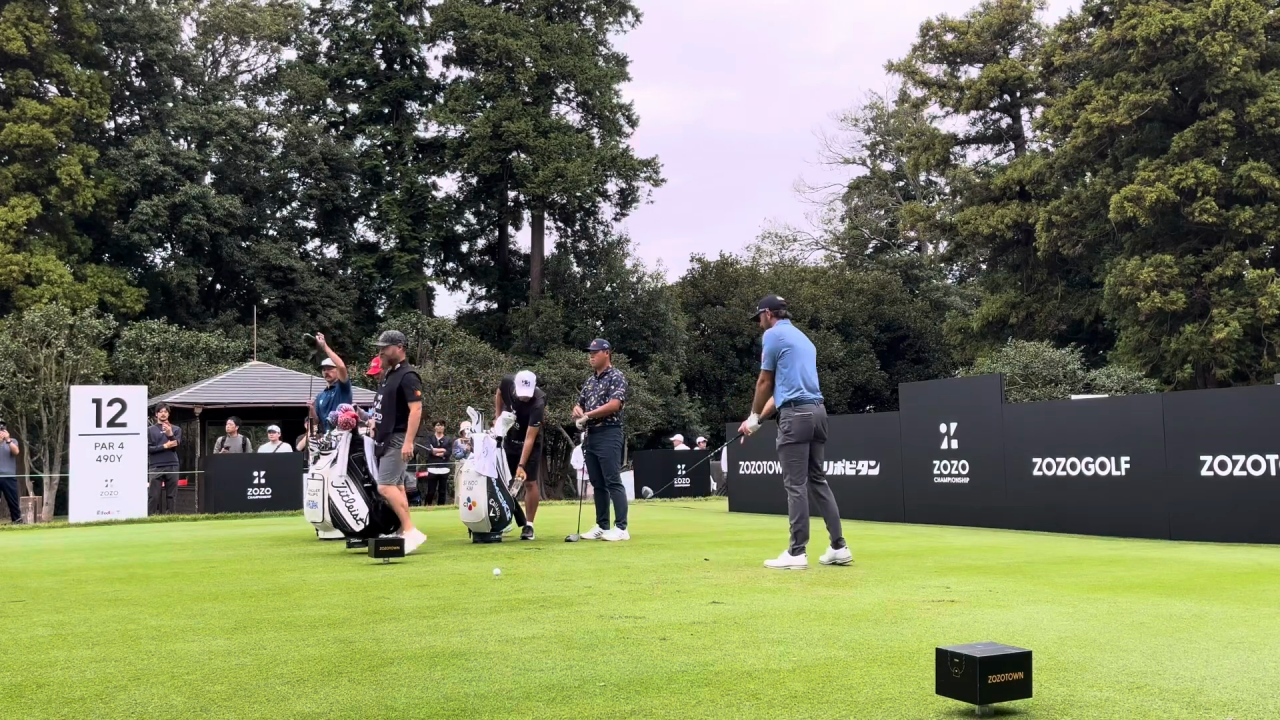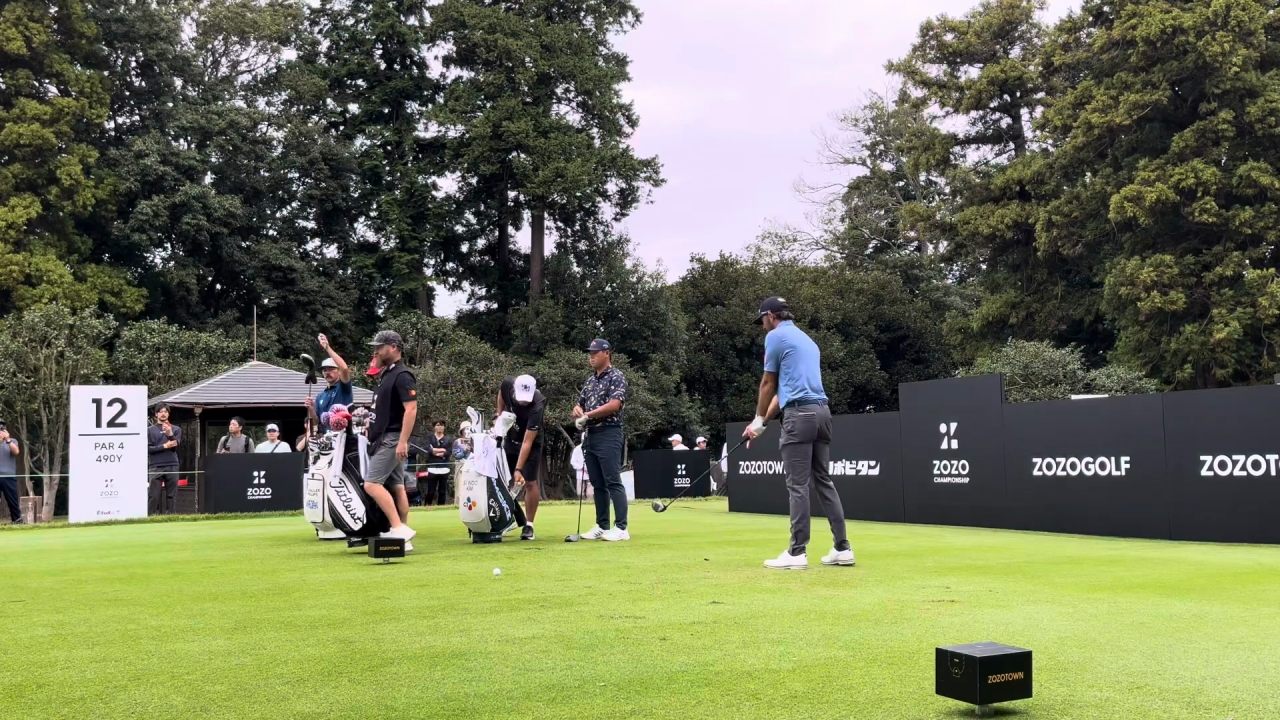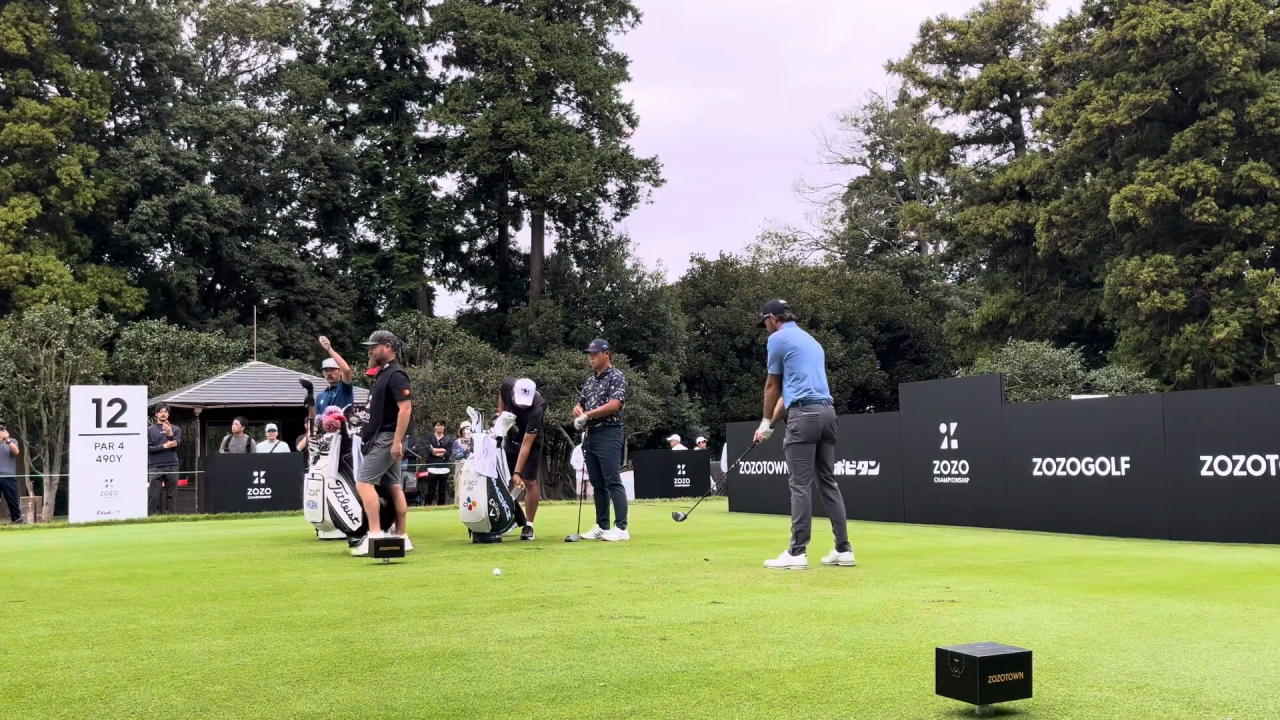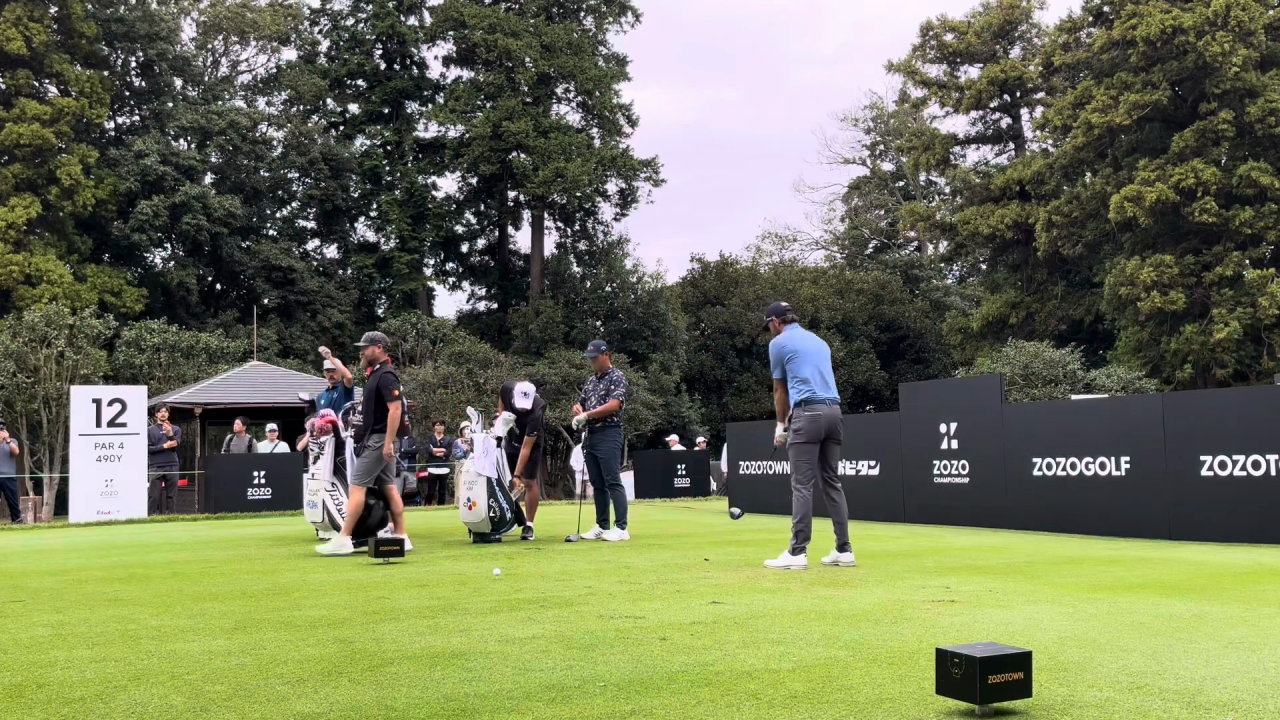
dt=0.1s
person 1, frame 1
left shoulder: (773, 335)
right shoulder: (803, 339)
left elbow: (765, 383)
left wrist: (753, 417)
right wrist: (760, 418)
left hip: (796, 414)
right hip: (816, 411)
left knee: (795, 485)
right knee: (818, 480)
left ankle: (796, 553)
right ankle: (839, 546)
person 1, frame 2
left shoulder: (776, 336)
right shoulder: (806, 340)
left elbow: (768, 385)
left wrist: (758, 420)
right wrist: (764, 419)
left hip: (799, 414)
right hip: (821, 411)
left knee: (798, 485)
right knee: (823, 481)
left ankle: (797, 553)
right ankle: (842, 548)
person 1, frame 3
left shoulder: (778, 339)
right shoulder: (811, 341)
left elbow: (773, 388)
left wrist: (766, 423)
right wrist: (772, 420)
left hip: (804, 414)
right hip: (827, 411)
left knee: (800, 485)
right knee: (828, 482)
left ankle: (797, 552)
right ankle: (843, 549)
person 1, frame 4
left shoulder: (779, 343)
right shoulder: (819, 341)
left elbow: (780, 391)
left wrist: (781, 427)
right wrist: (787, 420)
left hip: (809, 414)
right hip: (833, 411)
left knee: (802, 485)
right knee: (832, 482)
left ankle: (797, 552)
right ankle: (844, 550)
person 2, frame 1
left shoulder: (407, 375)
right shoulder: (388, 374)
left elbow: (416, 409)
left wrist: (408, 441)
right wrist: (374, 424)
left hip: (398, 439)
right hip: (386, 438)
left knee: (386, 486)
right knee: (396, 487)
left ankle: (411, 532)
right ankle: (405, 535)
person 2, frame 2
left shoulder: (402, 375)
right shoulder: (386, 373)
left elbow: (411, 409)
left wrist: (403, 441)
right wrist: (370, 426)
left hip: (392, 438)
right hip: (382, 437)
left knee: (372, 484)
right knee: (395, 486)
left ankle: (399, 529)
right ankle: (398, 534)
person 2, frame 3
left shoulder: (396, 375)
right shoulder: (383, 373)
left elbow: (405, 409)
left wrist: (398, 441)
right wrist: (366, 429)
left hip: (387, 438)
right hip: (379, 437)
left knee: (364, 483)
right knee: (393, 487)
left ankle: (374, 534)
right ankle: (402, 537)
person 2, frame 4
left shoulder: (386, 375)
right shoulder: (376, 374)
left elbow: (395, 409)
left wrist: (389, 442)
left hip: (379, 439)
right hip: (374, 439)
left knee: (357, 486)
right knee: (388, 487)
left ankle: (344, 538)
right ankle: (401, 537)
person 3, frame 1
left shoulder: (616, 378)
right shoulder: (589, 381)
left elbow: (614, 405)
right elbow: (580, 405)
left wrist: (587, 415)
right wrist: (577, 410)
left hip: (609, 435)
right hip: (591, 435)
left knee: (613, 482)
right knee: (598, 484)
left ankle: (621, 528)
right ankle: (602, 526)
person 3, frame 2
left shoulder: (616, 378)
right shoulder: (589, 381)
left elbow: (614, 405)
right elbow: (580, 405)
left wrist: (587, 415)
right wrist: (577, 410)
left hip: (609, 435)
right hip: (591, 435)
left knee: (613, 482)
right knee: (597, 484)
left ankle: (621, 528)
right ankle: (602, 526)
person 3, frame 3
left shoulder: (616, 377)
right shoulder: (590, 381)
left elbow: (613, 405)
right elbow: (581, 405)
left wrist: (586, 414)
right wrist: (577, 409)
left hip: (609, 435)
right hip: (591, 436)
left knee: (613, 482)
right knee: (598, 484)
left ankle: (621, 528)
right ankle: (601, 526)
person 3, frame 4
left shoulder: (617, 378)
right shoulder: (591, 381)
left elbow: (613, 405)
right elbow: (581, 404)
left wrist: (586, 414)
right wrist: (577, 408)
left hip: (609, 435)
right hip: (591, 435)
left knee: (613, 482)
right knee: (597, 484)
left ankle: (621, 528)
right ankle: (602, 526)
person 4, frame 1
left shoulder: (537, 403)
right shoulder: (507, 382)
left elbow: (529, 439)
right elbow: (499, 395)
left wrist: (521, 465)
right wrist: (497, 417)
left hip: (529, 443)
right hip: (508, 439)
left knee: (530, 482)
left ankle: (529, 525)
person 4, frame 2
left shoulder: (536, 407)
right shoulder: (508, 384)
left elbow: (527, 442)
left wrist: (519, 469)
left hip: (530, 444)
right hip: (508, 439)
left knee: (530, 483)
left ankle: (529, 525)
person 4, frame 3
left shoulder: (536, 410)
right shoulder: (507, 385)
left elbow: (526, 445)
left wrist: (517, 472)
left hip: (530, 443)
right hip: (509, 440)
left knee: (530, 482)
left ankle: (529, 525)
person 4, frame 4
left shoulder: (535, 413)
right shoulder: (507, 388)
left elbow: (526, 448)
left wrist: (517, 475)
left hip: (530, 444)
right hip: (510, 440)
left knee: (530, 482)
left ankle: (529, 525)
